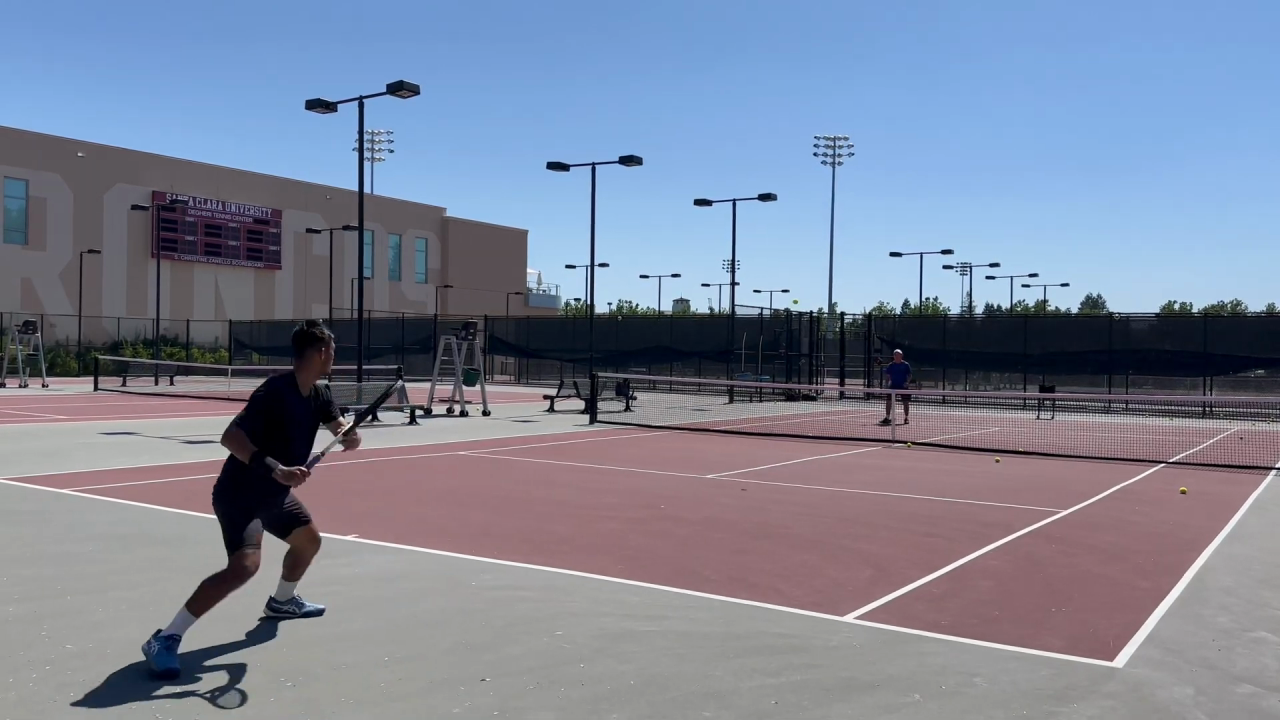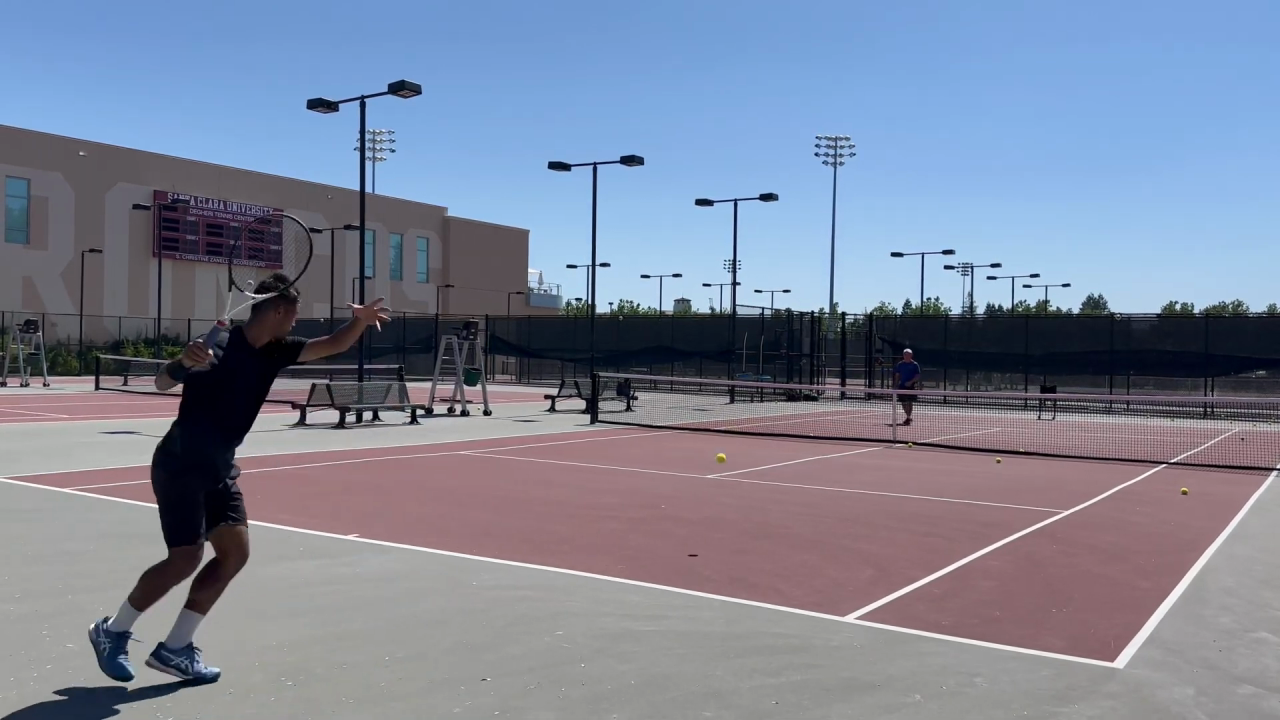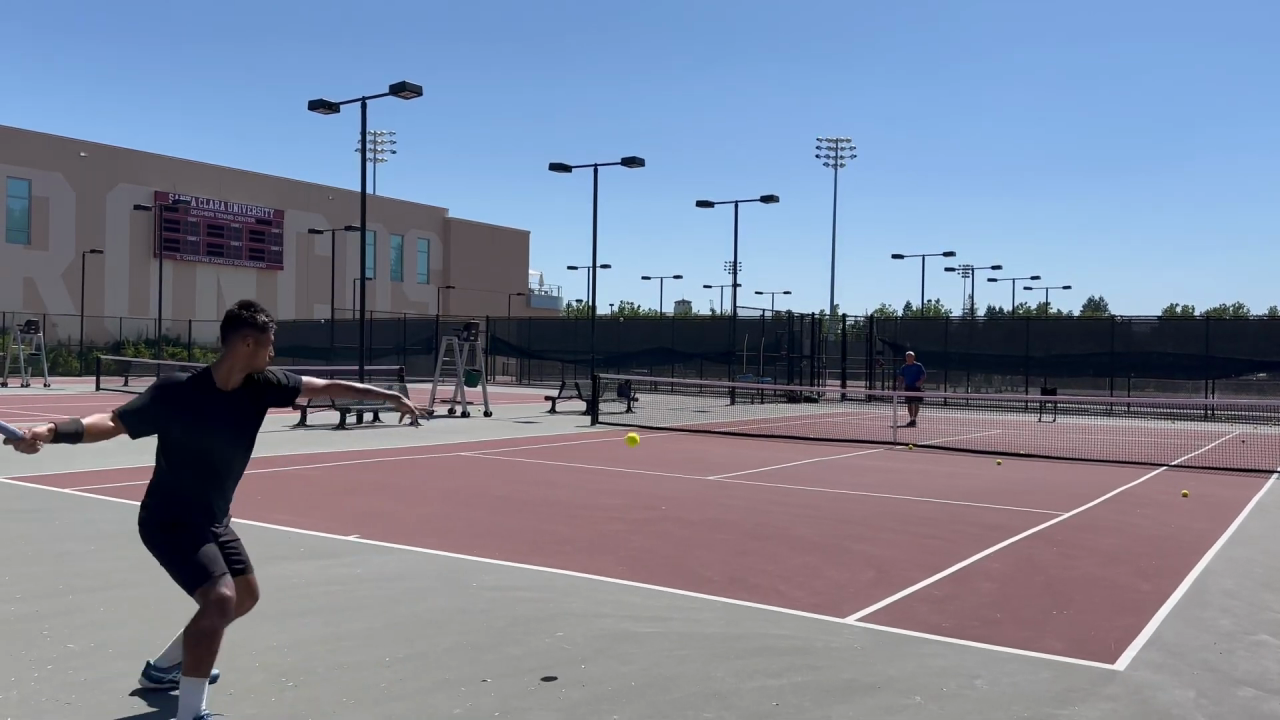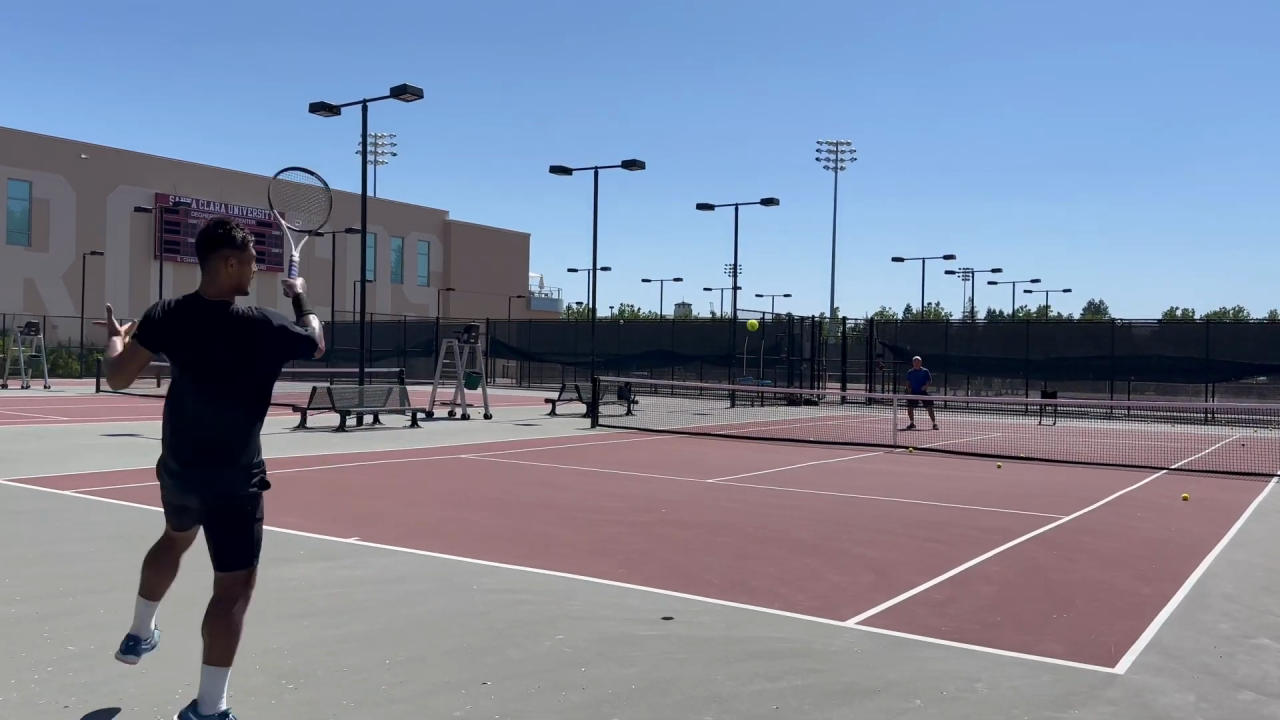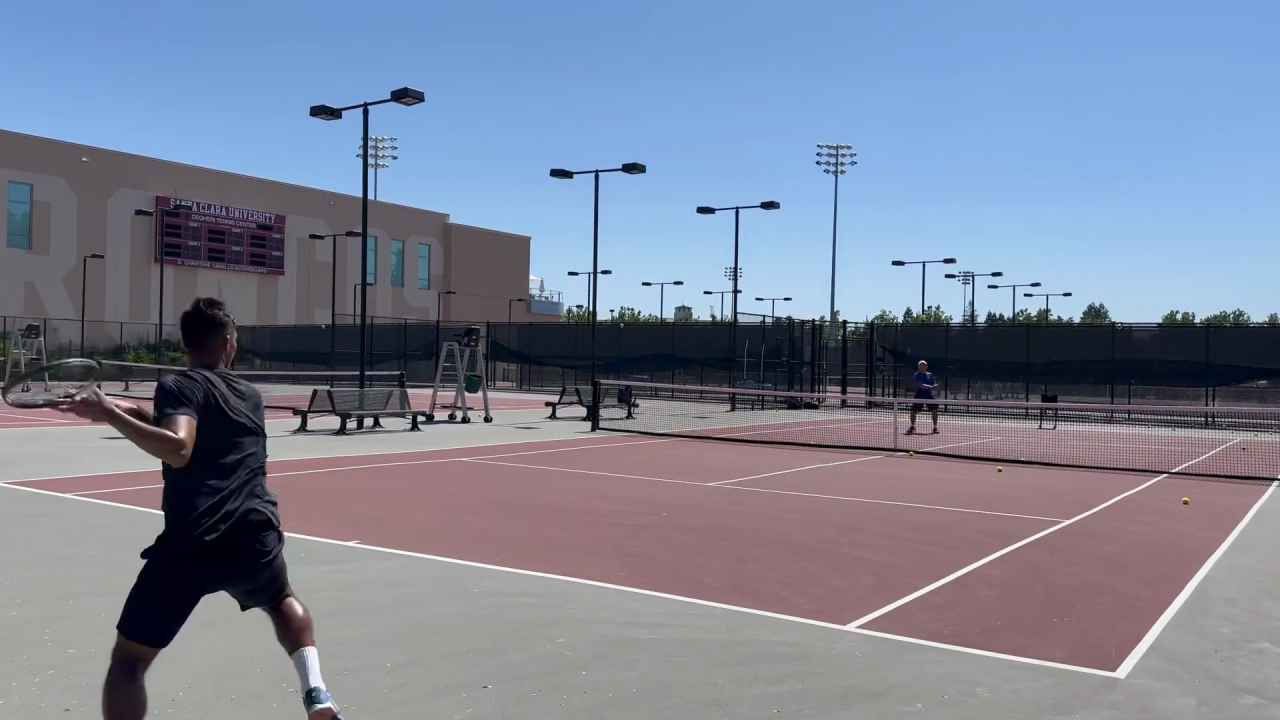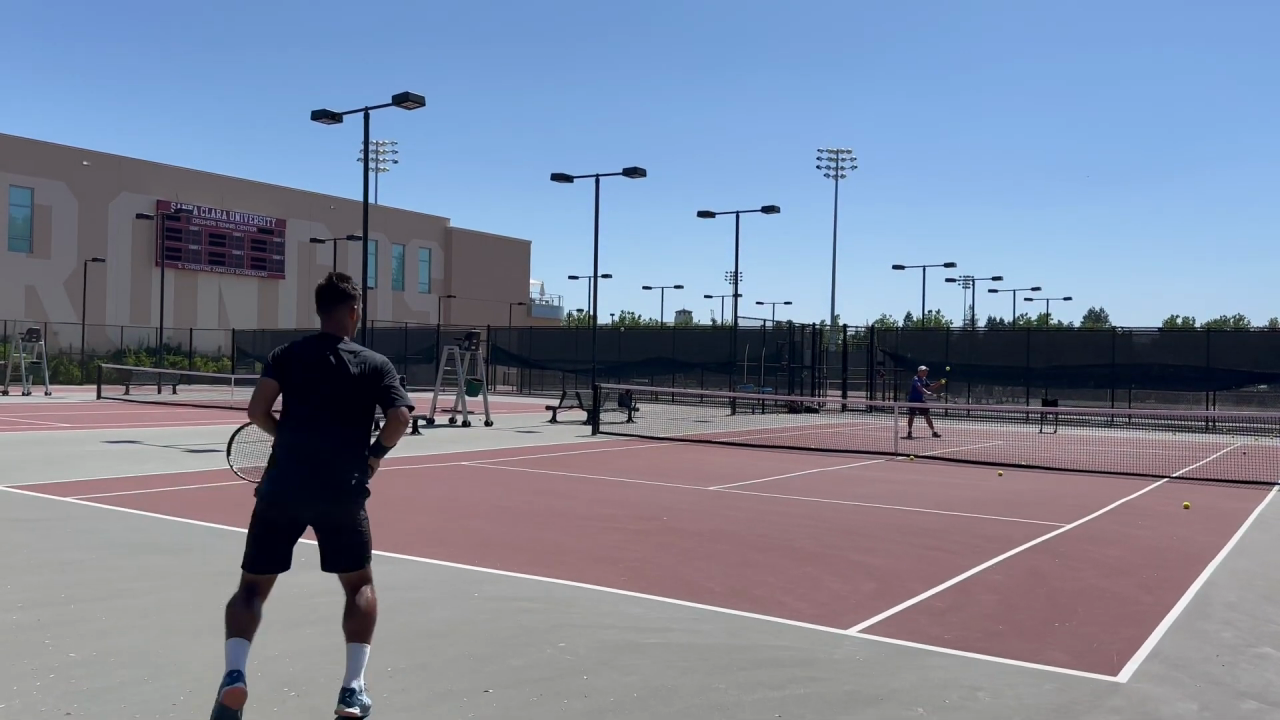
dt=0.4s
person 1, frame 1
left shoulder: (319, 394)
right shoulder: (272, 393)
left elbow: (339, 425)
right elbow: (230, 438)
left wrist: (349, 436)
right wrist: (274, 469)
left hip: (275, 494)
right hip: (238, 495)
left knee: (308, 540)
right knee: (245, 565)
left ankle: (283, 600)
right ankle: (164, 639)
person 1, frame 2
left shoulder: (274, 349)
right shoulder: (219, 347)
left elbow: (331, 345)
right elbow: (166, 380)
left wrist: (360, 320)
right wrist: (187, 361)
left hip: (218, 468)
right hip: (179, 467)
left knee: (235, 551)
right knee: (185, 557)
left ankle: (174, 649)
right ankle: (112, 632)
person 1, frame 3
left shoulder: (263, 382)
right shoulder: (176, 392)
left elbow: (325, 386)
right elbow: (111, 423)
left wrist: (390, 396)
right wrist: (48, 432)
left hip: (208, 519)
right hip: (169, 522)
left knee: (245, 595)
right knee: (221, 600)
left ankle: (164, 667)
person 1, frame 4
left shoulder: (169, 314)
right shoulder: (263, 325)
left elbow: (117, 379)
right elbow: (315, 345)
left wrist: (117, 342)
right wrist: (300, 299)
left hip: (177, 463)
right hip: (235, 473)
left knee: (175, 536)
right knee: (233, 587)
left ankle: (139, 634)
person 1, frame 5
left shoulder: (179, 386)
right shoulder: (250, 397)
left elbow: (178, 450)
left wrist: (114, 415)
right wrist: (121, 410)
left hip: (188, 549)
right hip: (255, 545)
left knee: (128, 660)
right knee: (283, 601)
person 1, frame 6
left shoulder: (286, 354)
right shoulder: (374, 365)
left elbow: (257, 411)
right elbow: (400, 419)
left wrist: (290, 439)
right wrist: (374, 455)
left hip: (281, 489)
right hip: (340, 494)
left knee: (252, 589)
right knee: (359, 585)
left ankle: (235, 676)
